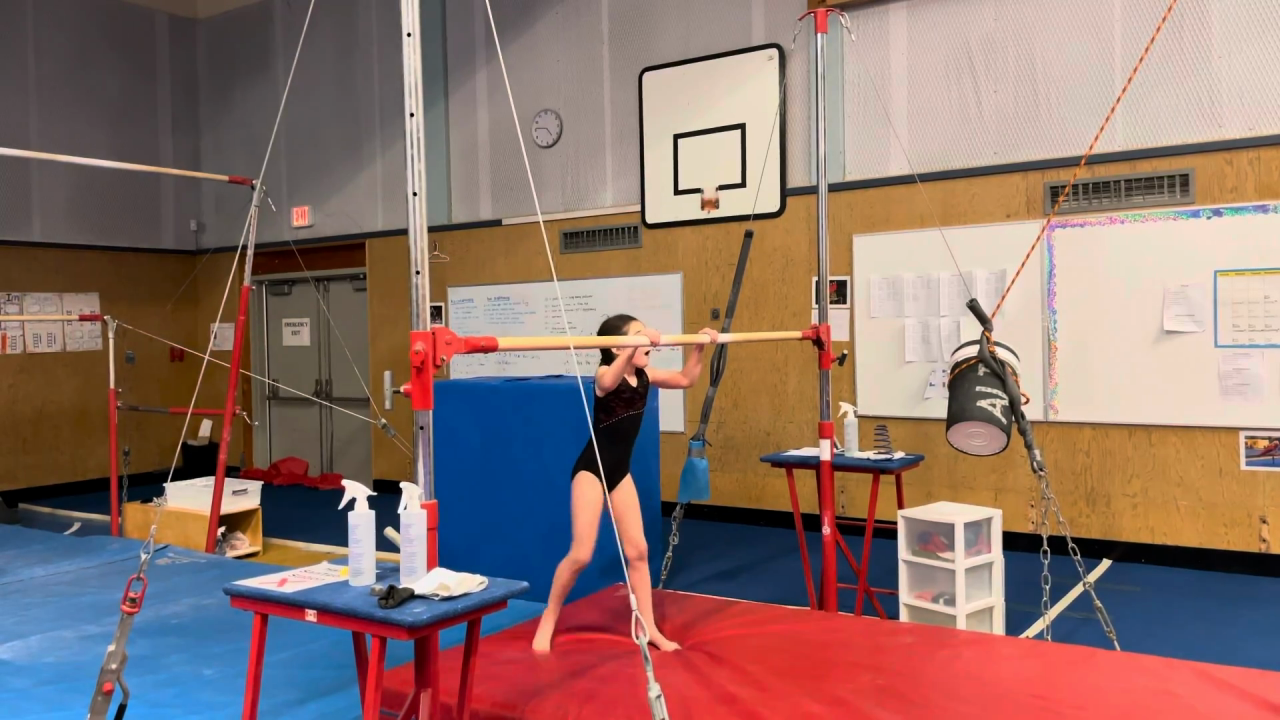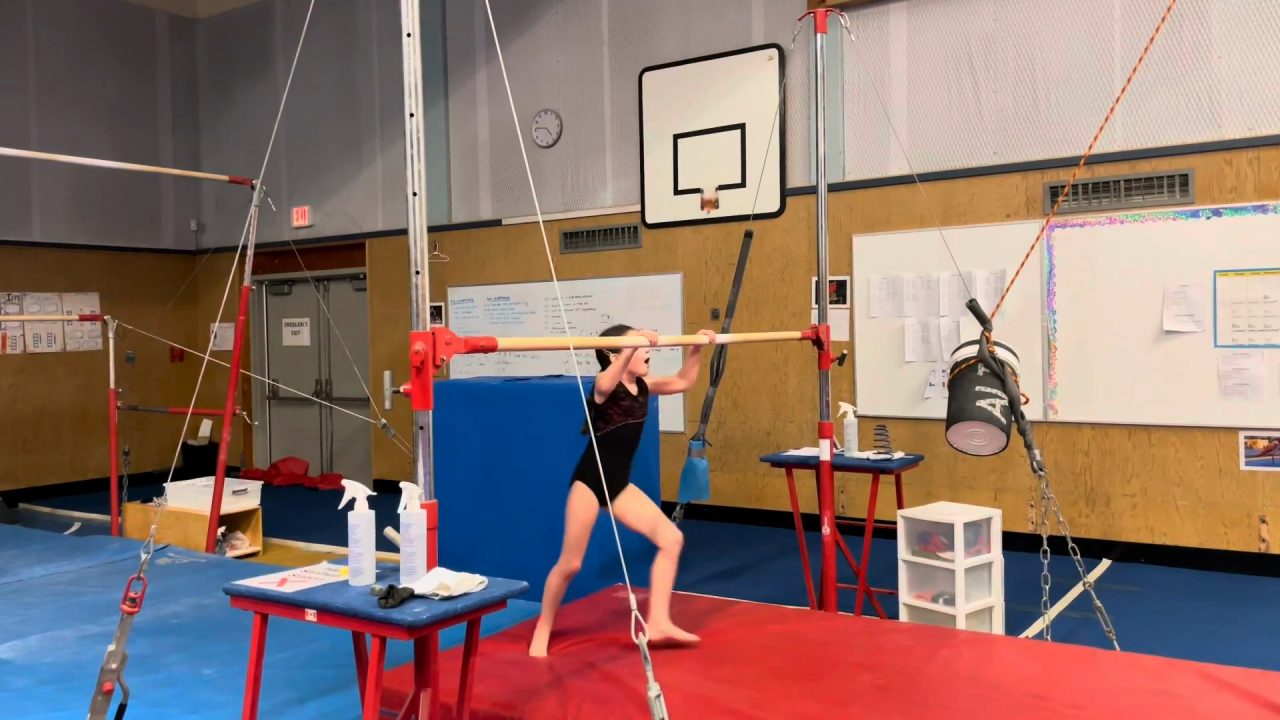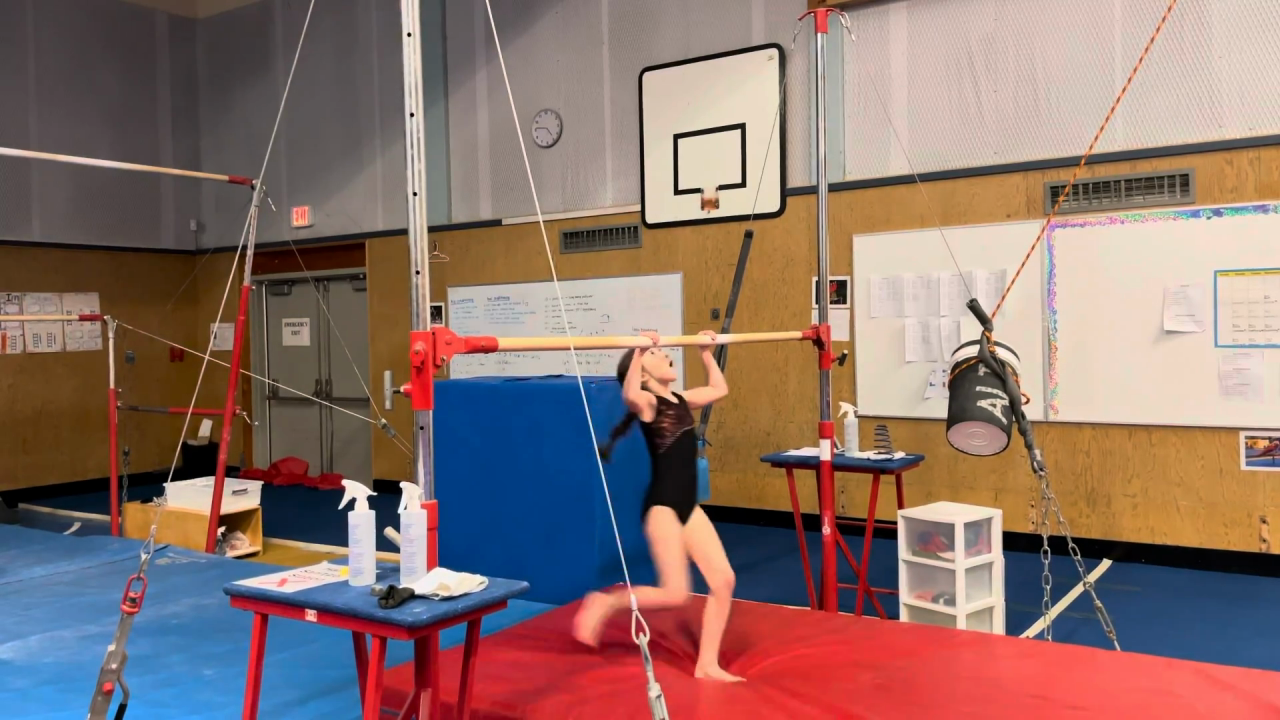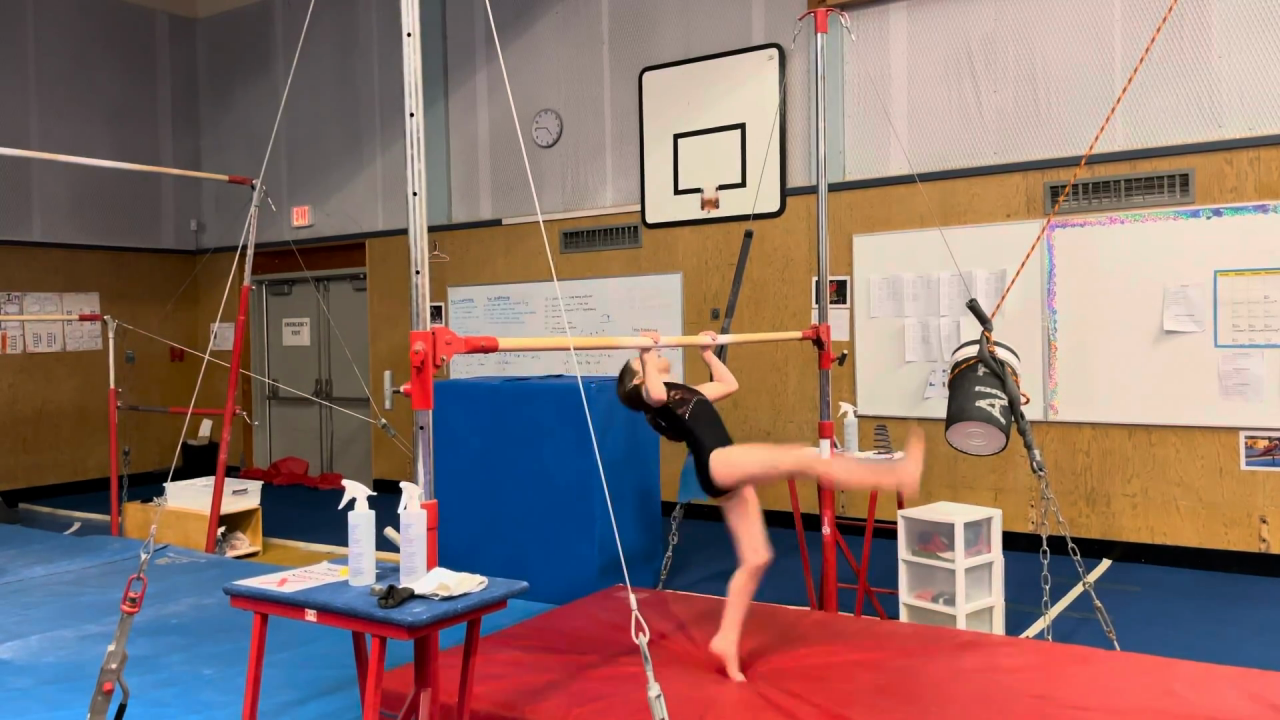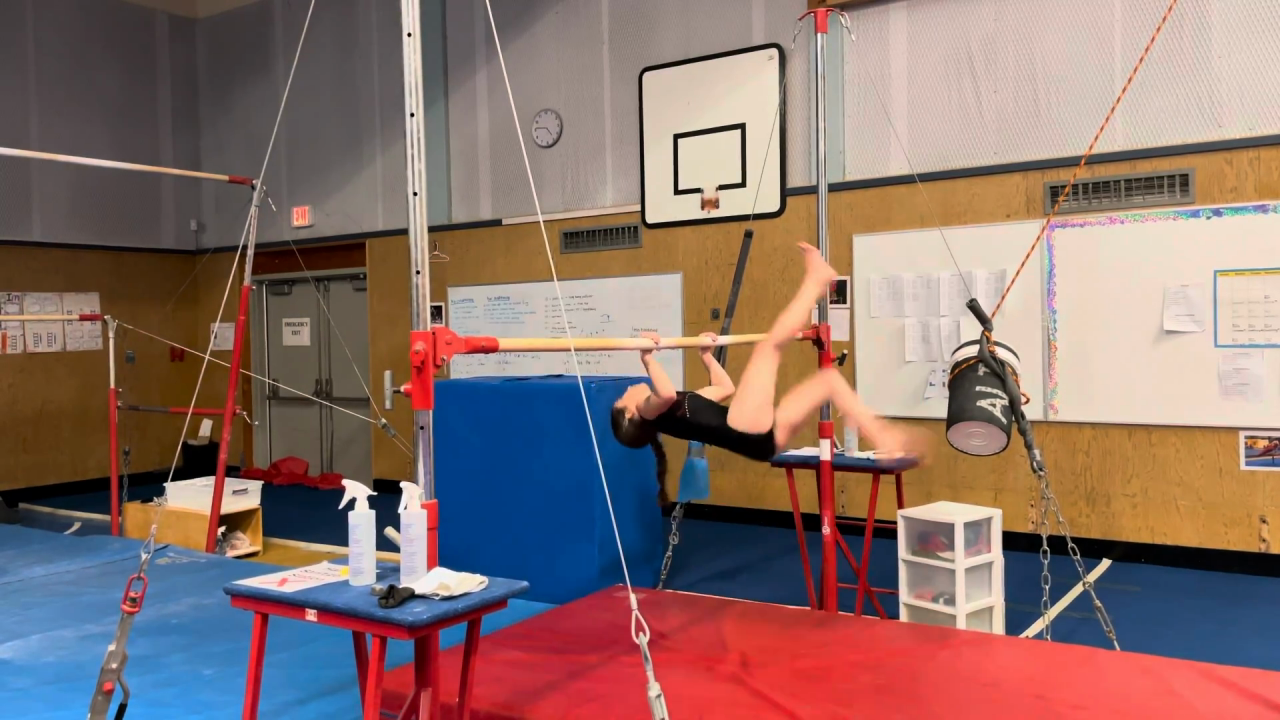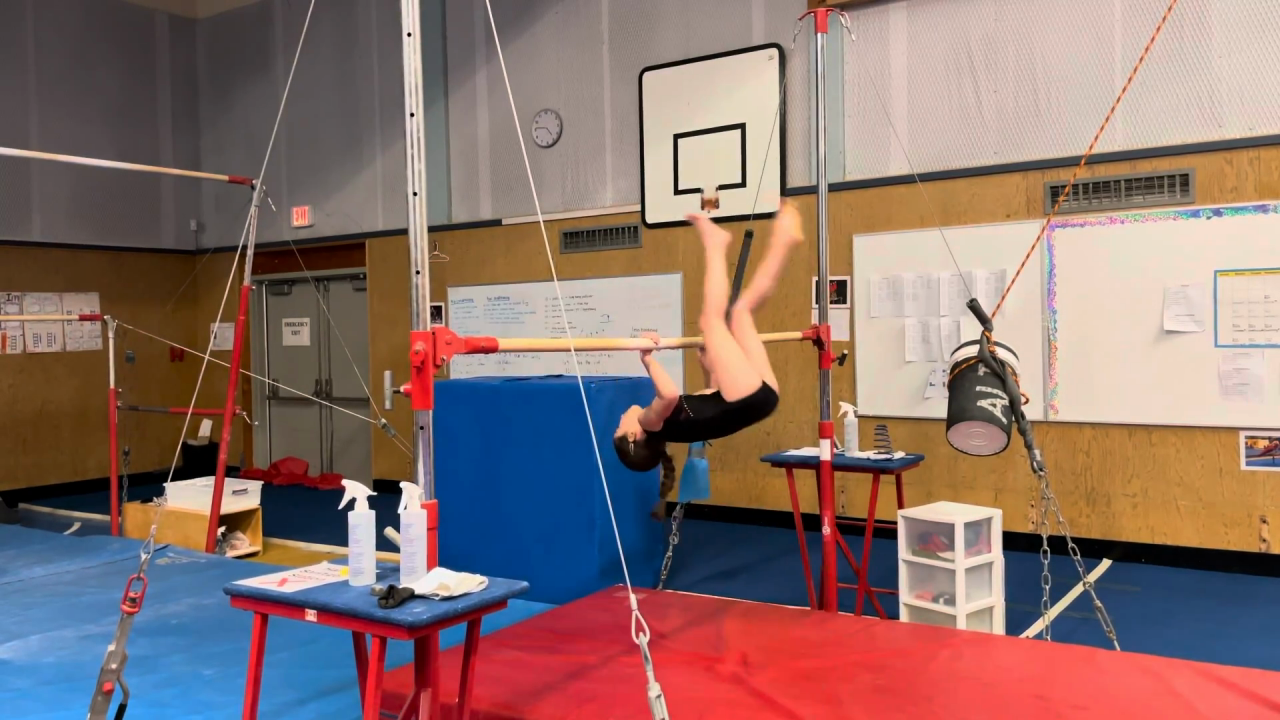
dt=0.2s
person 1, frame 1
left shoulder: (645, 377)
right shoulder: (605, 376)
left elbow: (686, 379)
right elbow: (610, 382)
left wrist: (698, 347)
right wrist: (636, 346)
left hip: (619, 474)
right hip: (591, 471)
left knee: (636, 553)
right knee: (581, 555)
left ankle: (648, 629)
right ankle: (547, 622)
person 1, frame 2
left shoulder: (644, 386)
right shoulder: (607, 386)
left elbow: (685, 381)
right elbow: (606, 381)
left wrist: (696, 351)
right wrist: (630, 352)
left hip: (620, 483)
right hip: (589, 480)
left knee: (671, 537)
right knee: (571, 562)
left ankle: (658, 623)
right ankle: (542, 629)
person 1, frame 3
left shoulder: (680, 400)
right shoulder: (648, 403)
left elbow: (719, 389)
right elbow: (631, 395)
left wrist: (706, 353)
right wrist: (640, 356)
left hip: (688, 505)
right hip: (662, 504)
left knee: (724, 581)
right knee: (675, 594)
left ankle: (707, 663)
right ankle: (601, 605)
person 1, frame 4
left shoulder: (684, 392)
right shoulder: (655, 394)
left elbow: (728, 384)
right elbow: (655, 393)
left wrist: (706, 352)
right wrist: (646, 354)
left hip: (725, 470)
right hip: (717, 463)
left knee: (756, 560)
right knee: (807, 459)
left ankle: (727, 641)
right ankle: (894, 476)
person 1, frame 5
right shoulder: (655, 411)
left elbow: (725, 389)
right elbow: (665, 393)
left wrist: (706, 355)
right wrist: (648, 360)
left hip: (758, 435)
right hip: (746, 431)
left knee: (829, 380)
right knee: (769, 347)
left ankle: (878, 435)
person 1, frame 6
left shoulder: (658, 423)
right shoulder: (653, 423)
right elbow: (668, 394)
left wrist: (707, 354)
right wrist: (648, 361)
left hip: (752, 397)
right hip: (749, 399)
left knee: (740, 310)
right knee: (711, 319)
left ankle: (783, 239)
